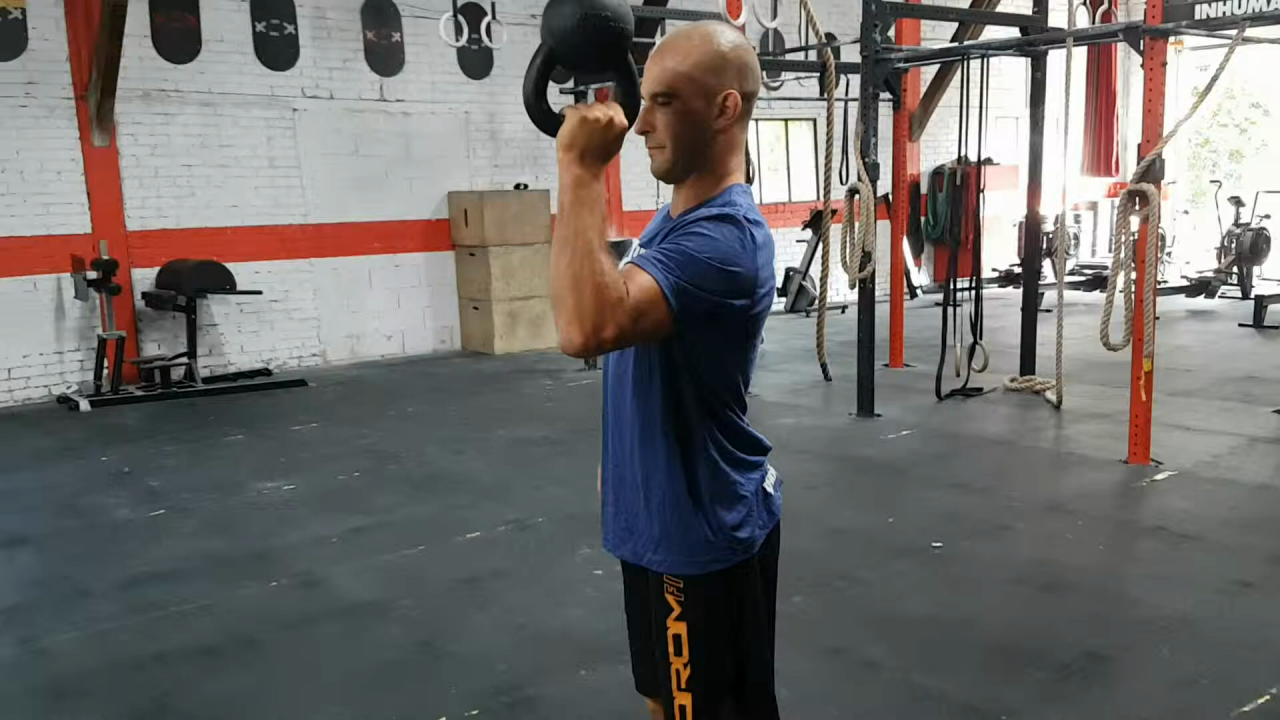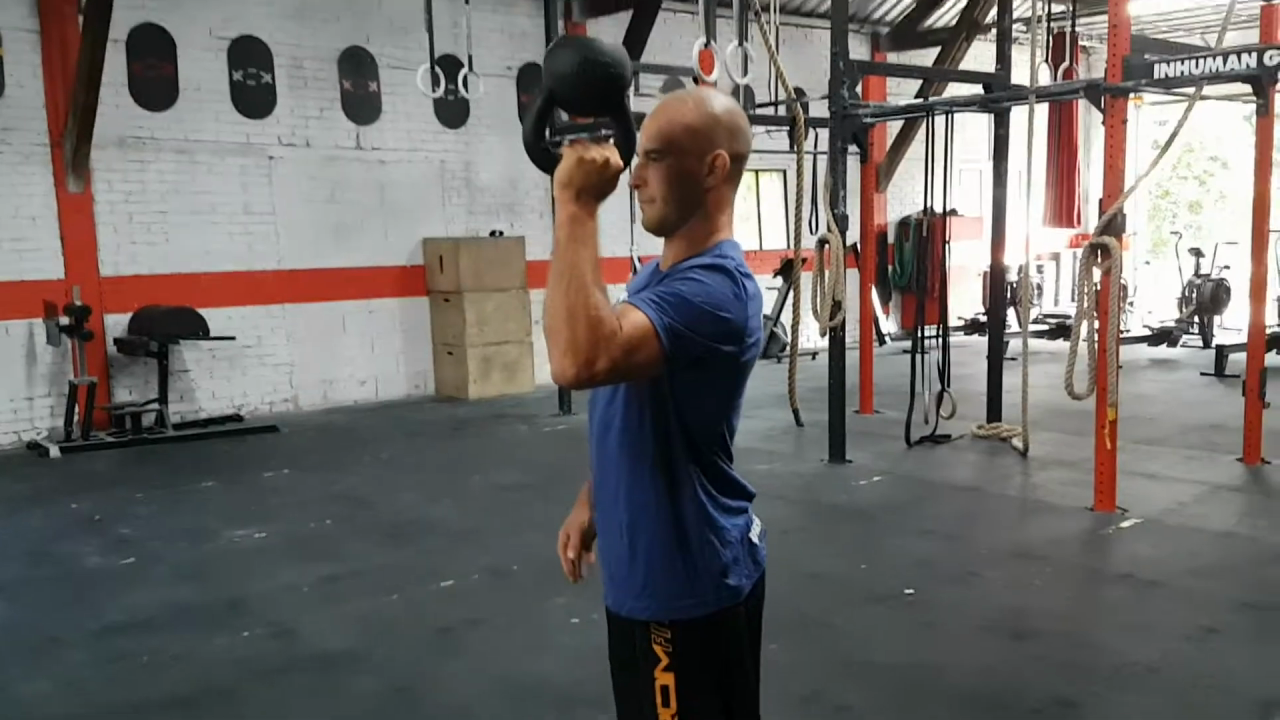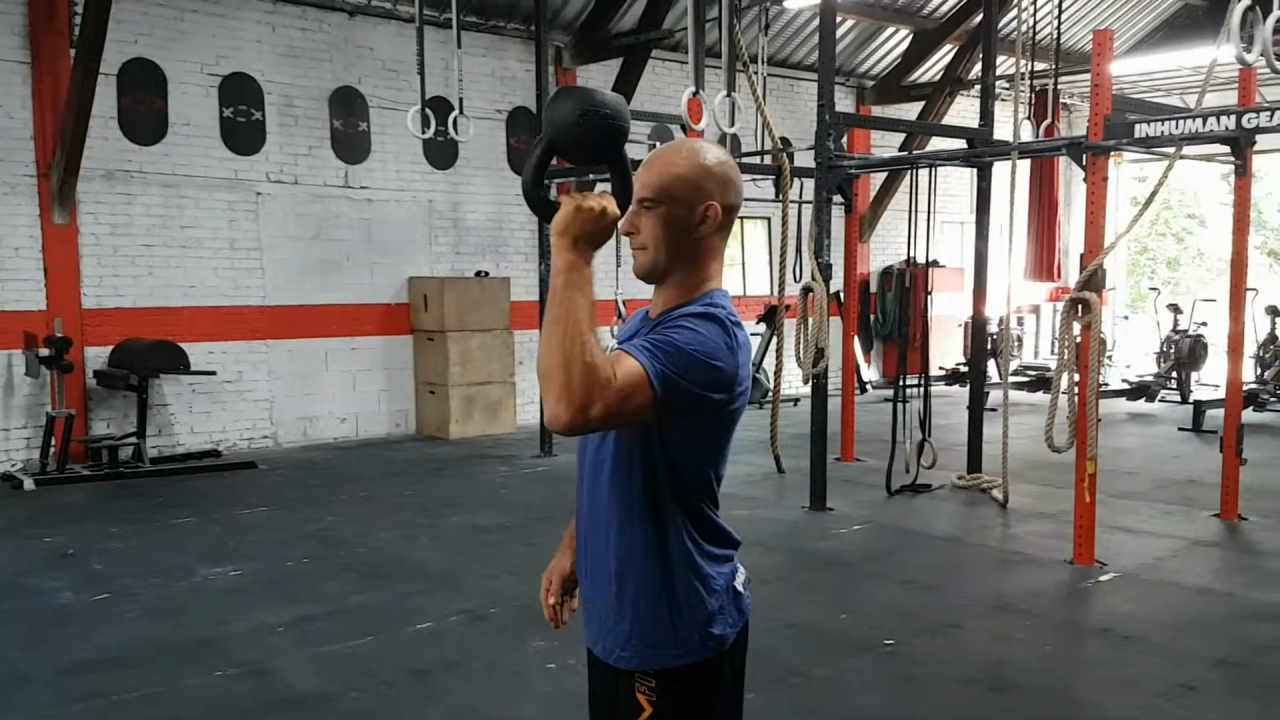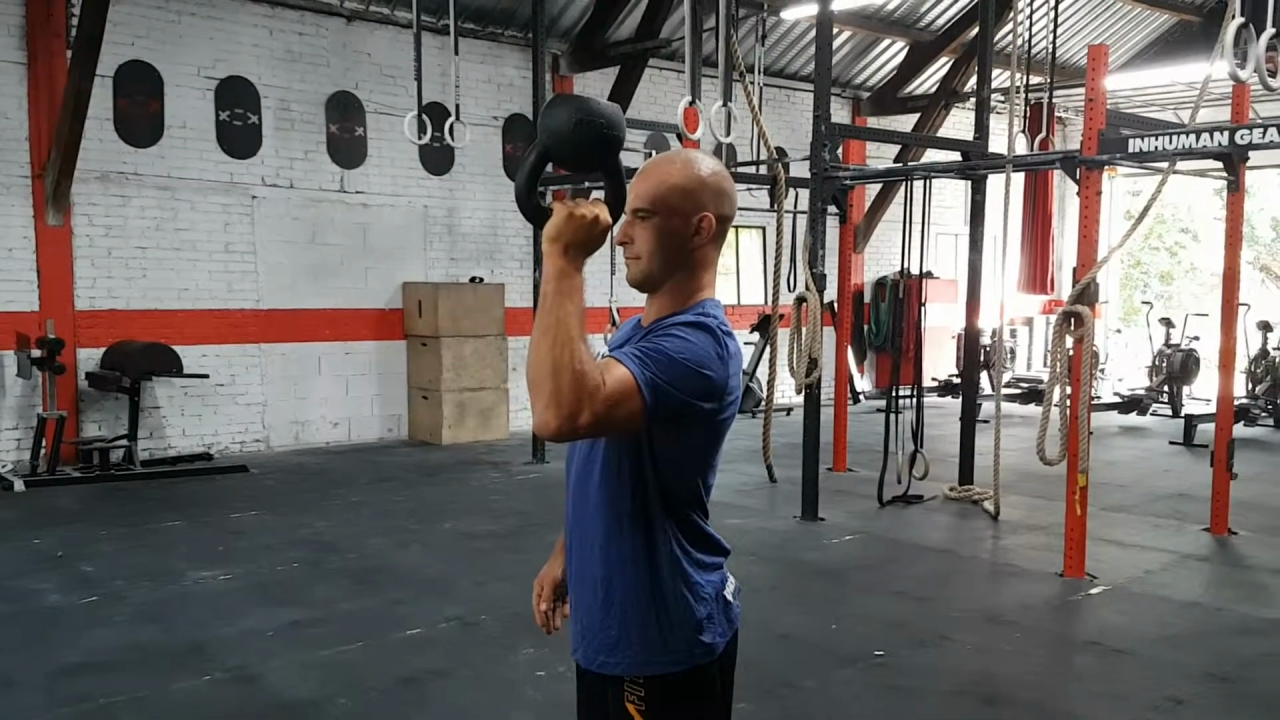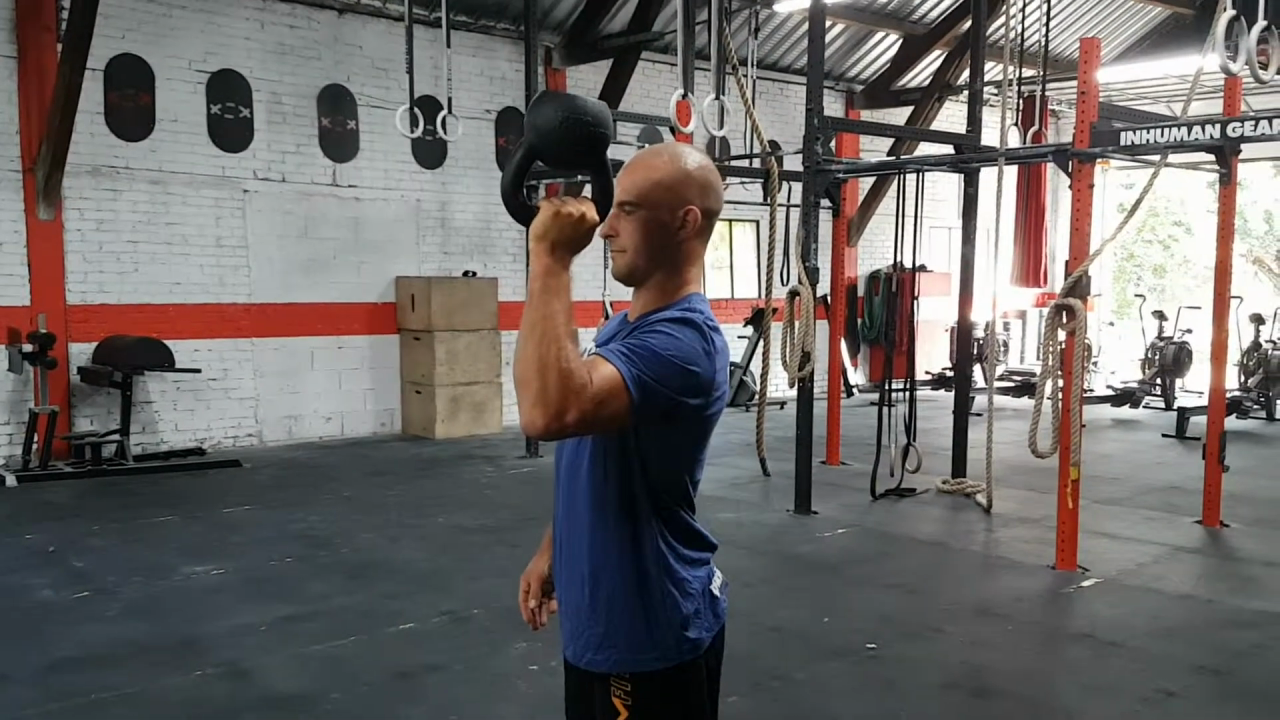
dt=1s
person 1, frame 1
left shoulder: (724, 236)
right shoulder: (679, 218)
left elbow: (587, 327)
left wrist: (580, 169)
left hip: (706, 530)
right hip: (660, 518)
person 1, frame 2
left shoulder: (716, 287)
right shoulder: (660, 276)
left elbow: (579, 360)
left wrist: (576, 207)
right wrist: (590, 503)
left hip: (692, 579)
right hip: (644, 569)
person 1, frame 3
left shoulder: (705, 336)
right shoulder: (648, 322)
left elbow: (573, 407)
left wrist: (571, 254)
right wrist: (574, 548)
left hip: (676, 628)
right hip: (625, 615)
person 1, frame 4
left shoulder: (696, 346)
right shoulder: (640, 332)
left elbow: (560, 414)
left wrist: (563, 260)
right wrist: (566, 554)
left hip: (665, 635)
right hip: (615, 623)
person 1, frame 5
left shoulder: (683, 342)
right shoulder: (625, 327)
left elbow: (548, 413)
left wrist: (550, 258)
right wrist: (553, 548)
left hip: (652, 631)
right hip: (603, 618)
